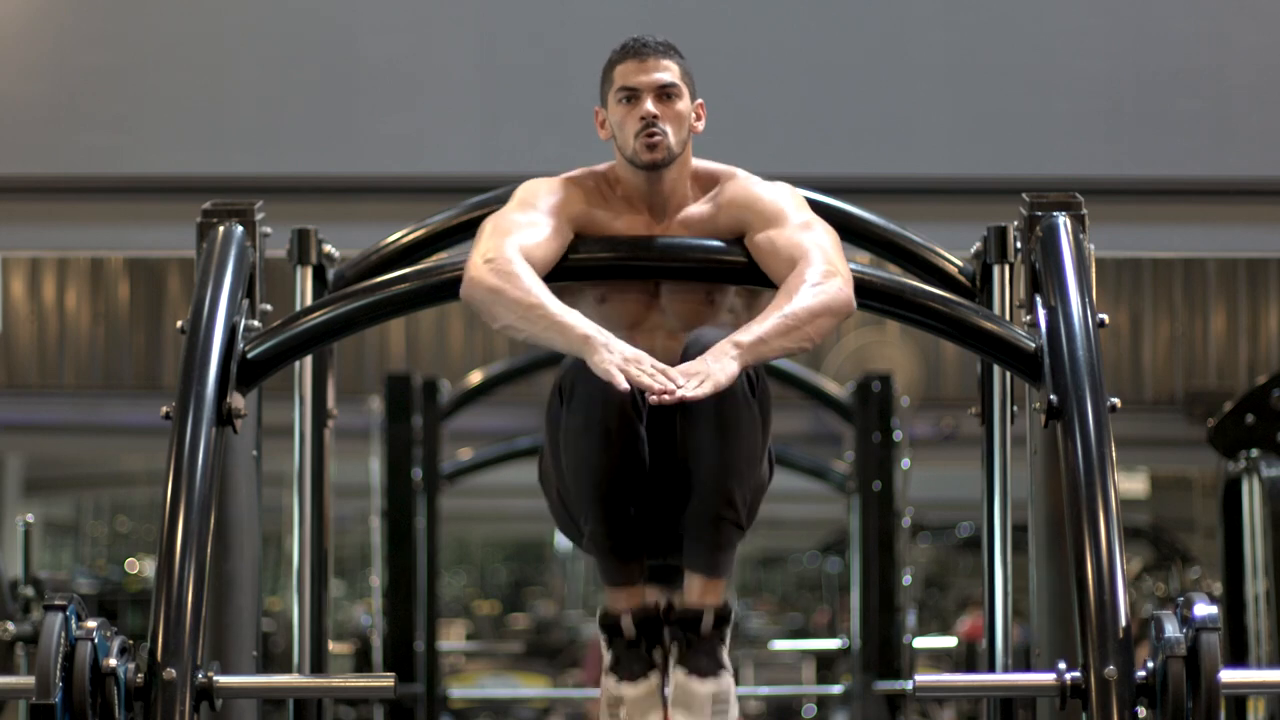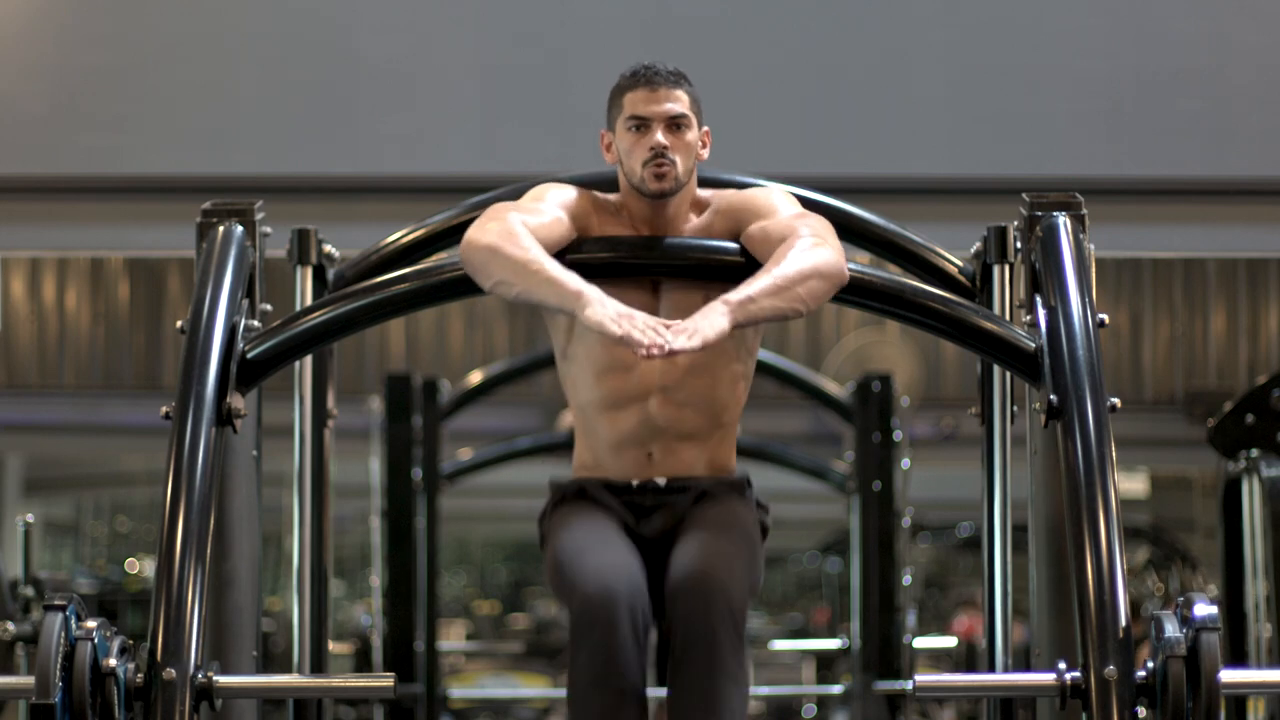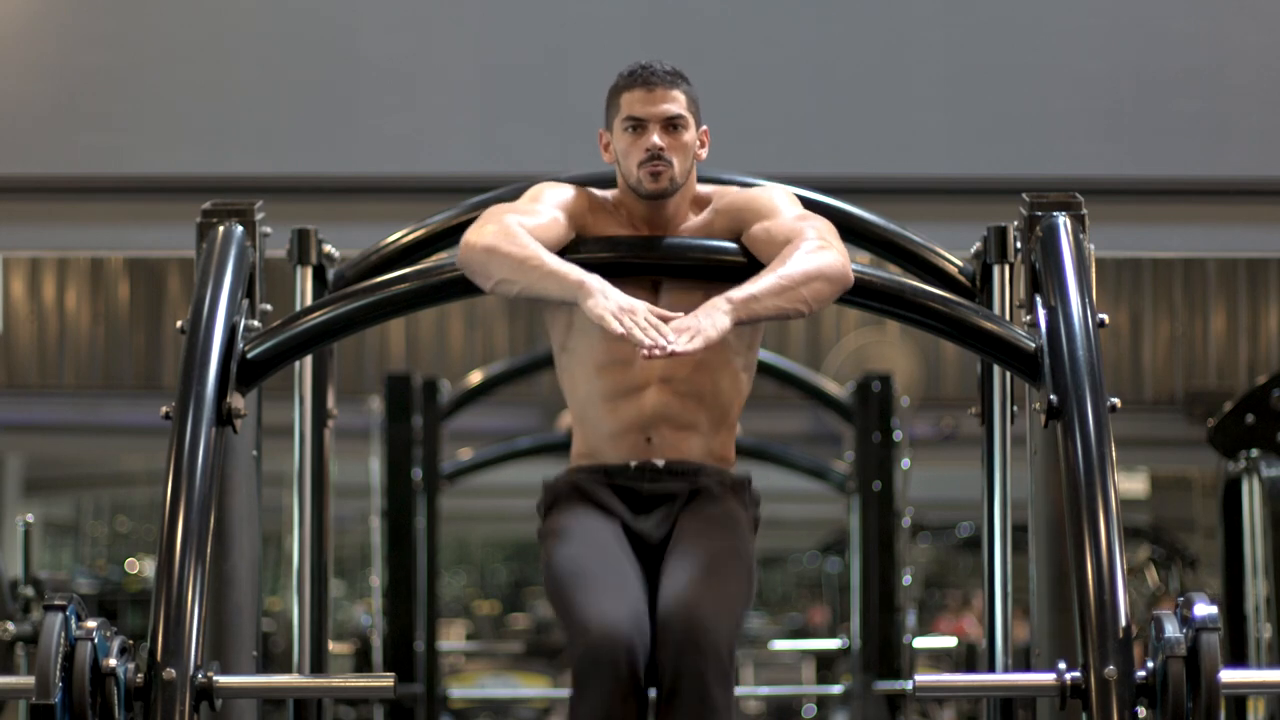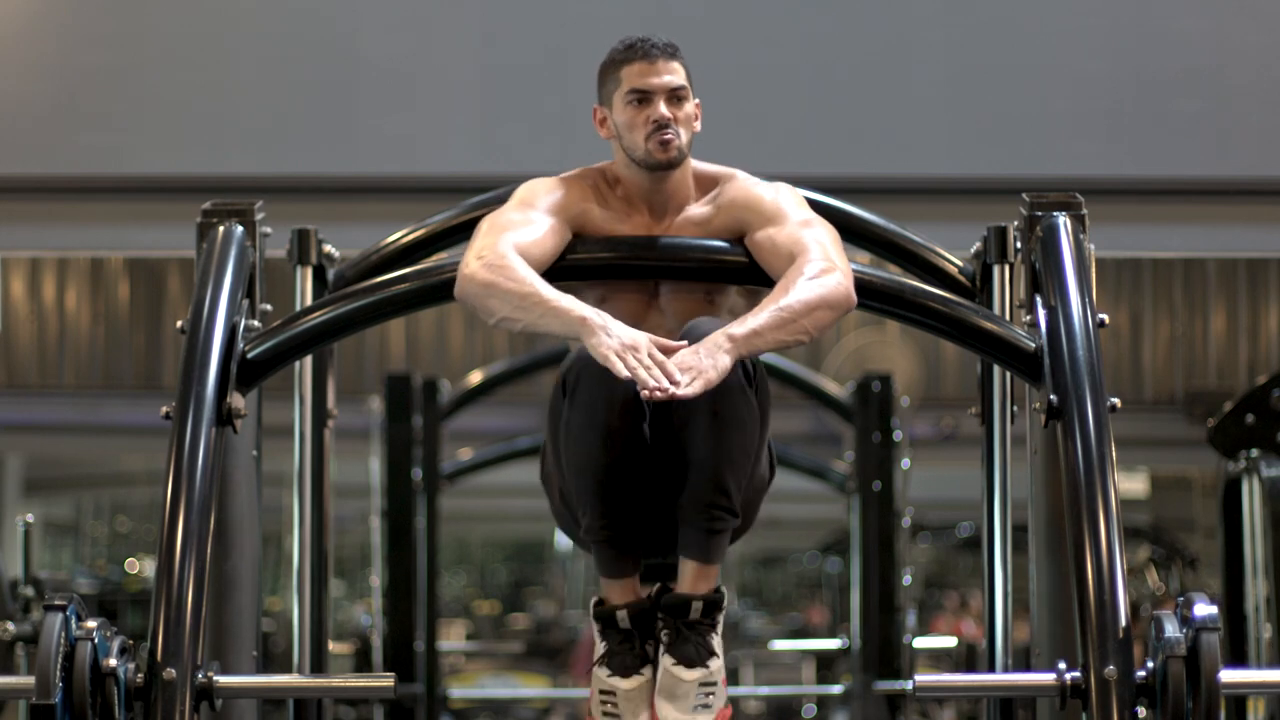
dt=0.7s
person 1, frame 1
left shoulder: (748, 199)
right shoulder: (563, 199)
left elbow: (831, 287)
right elbow: (485, 278)
left wrist: (732, 352)
right wrist: (594, 341)
left hip: (708, 480)
right hip: (602, 490)
left knee: (717, 355)
right knee: (592, 379)
left ankle: (702, 618)
right ankle: (628, 617)
person 1, frame 2
left shoulder: (746, 210)
right shoulder: (569, 209)
left elbow: (824, 259)
right elbow: (483, 245)
left wrist: (721, 313)
right wrist: (593, 302)
left hip: (708, 512)
right hip: (596, 512)
left knee: (706, 595)
right knee: (604, 600)
person 1, frame 3
left shoulder: (743, 210)
right shoulder: (569, 209)
left elbow: (830, 263)
right elbow: (480, 247)
left wrist: (725, 309)
right wrist: (590, 289)
left hip: (706, 500)
right hip: (593, 500)
left knee: (691, 637)
right knee: (607, 643)
person 1, frame 4
left shoulder: (747, 200)
right shoulder: (564, 199)
left elbow: (833, 284)
right elbow: (478, 276)
left wrist: (726, 342)
right wrist: (595, 325)
left hip: (711, 479)
right hip: (602, 482)
left knee: (726, 368)
right knee: (596, 378)
left ankle: (694, 602)
right ankle: (622, 608)
